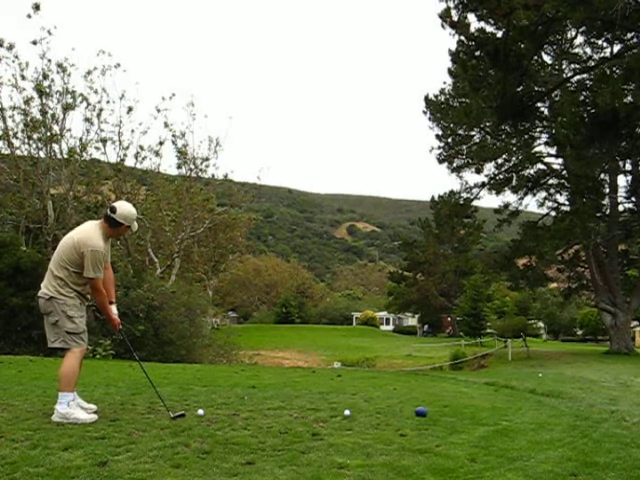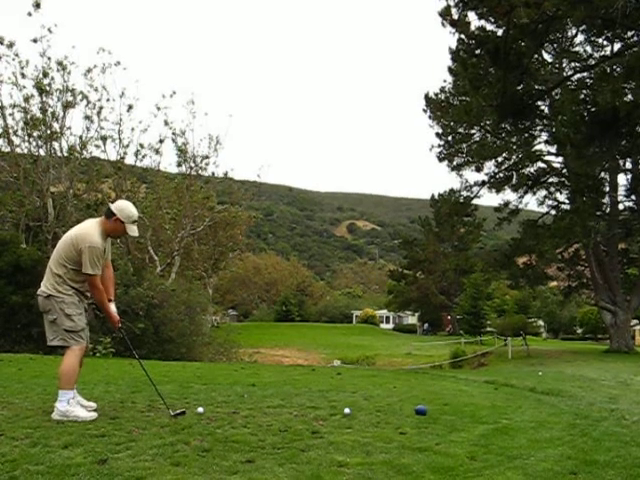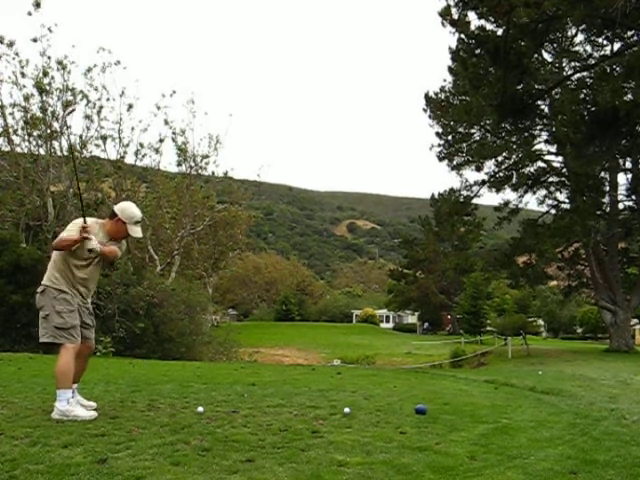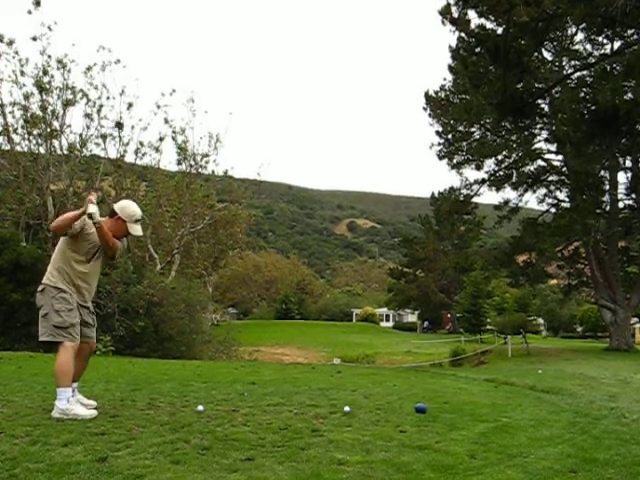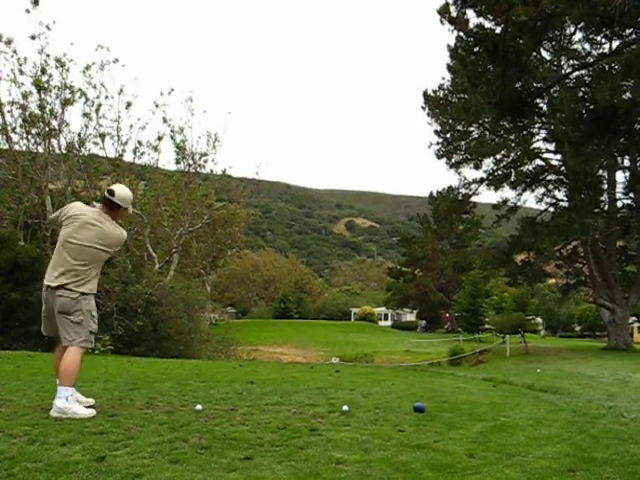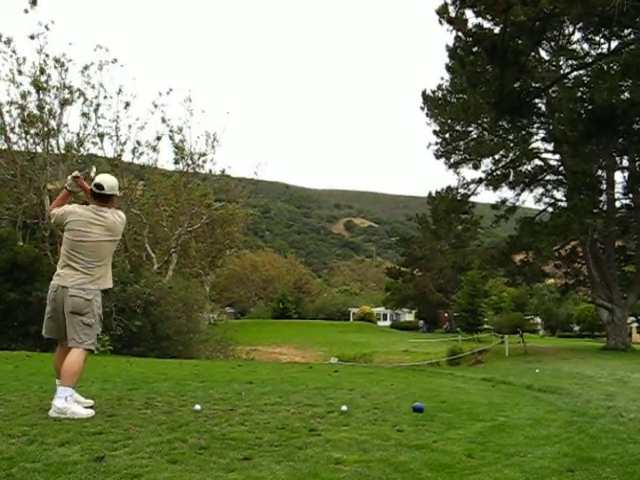
dt=0.5s
person 1, frame 1
left shoulder: (99, 229)
right shoulder: (94, 245)
left elbow: (107, 270)
right elbow: (96, 288)
left wrist: (113, 305)
right wrist: (110, 317)
left hip: (69, 296)
right hip: (61, 297)
left knee: (79, 348)
right knee: (75, 349)
left ankle: (70, 398)
right ankle: (63, 408)
person 1, frame 2
left shoulder: (101, 231)
right shoulder: (91, 240)
left elbow: (107, 269)
right elbow: (94, 285)
left wrist: (112, 303)
right wrist: (109, 314)
left hip: (70, 295)
right hip: (60, 295)
left knee: (81, 346)
right knee: (75, 347)
left ankle: (69, 396)
right ankle: (64, 406)
person 1, frame 3
left shoulder: (118, 244)
right shoulder: (83, 226)
left elbow: (109, 253)
right elbow: (57, 244)
left wrist: (96, 246)
right wrist: (79, 237)
left hip: (81, 298)
right hip: (58, 292)
left knee: (86, 347)
right knee: (70, 346)
left ankle: (70, 395)
right ankle: (63, 405)
person 1, frame 4
left shoulder: (116, 240)
right shoulder: (83, 222)
left elbow: (109, 245)
right elbow: (56, 227)
left wrist: (97, 220)
right wrist: (83, 211)
left hip: (81, 297)
right hip: (58, 291)
left knee: (87, 345)
right knee: (69, 344)
left ankle: (70, 394)
right ankle: (63, 404)
person 1, frame 5
left shoulder: (76, 210)
right shoulder: (118, 235)
left elbow: (55, 217)
right wrist: (100, 208)
left hip: (52, 287)
right hip: (76, 294)
left knee: (64, 342)
right knee: (77, 345)
left ankle: (66, 393)
right ankle: (62, 403)
person 1, frame 6
left shoulder: (73, 213)
right shoulder: (118, 220)
left elbow: (52, 211)
right elbow: (106, 207)
left wrist: (69, 188)
right wrist: (84, 187)
left hip: (60, 287)
right hip: (85, 292)
left knee: (64, 343)
right knee: (80, 346)
left ankle: (65, 393)
right ankle: (62, 402)
